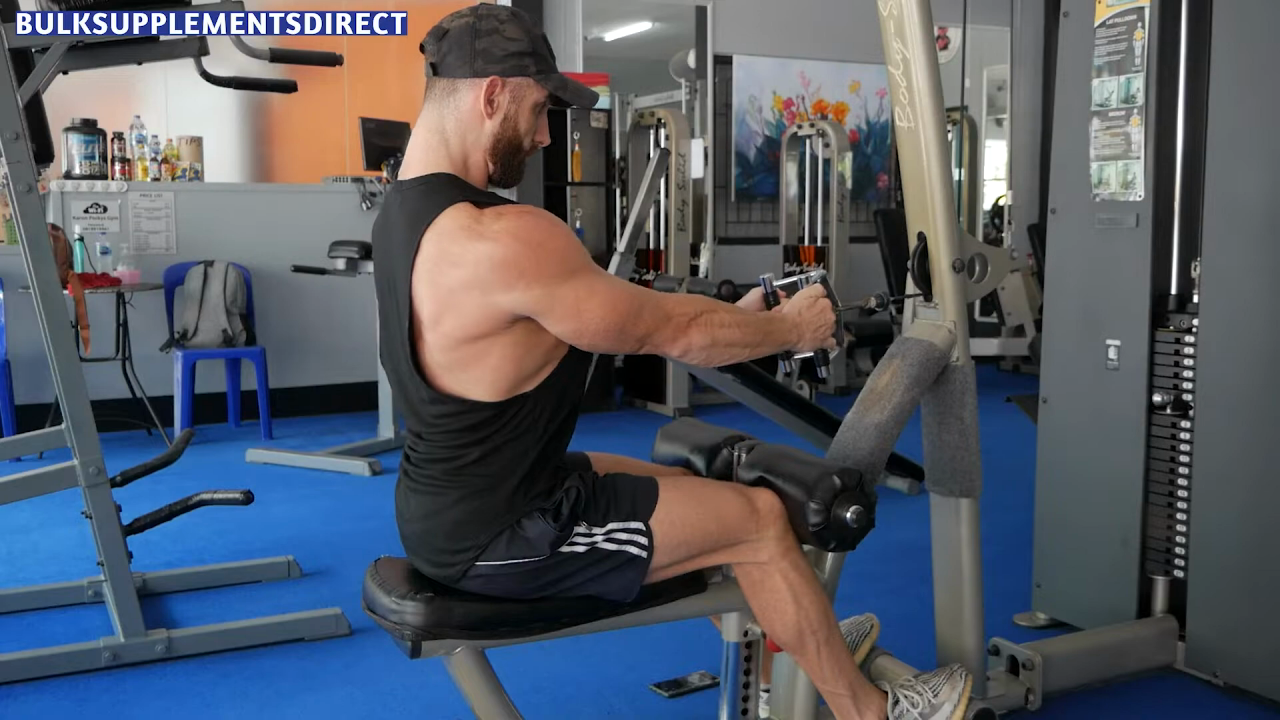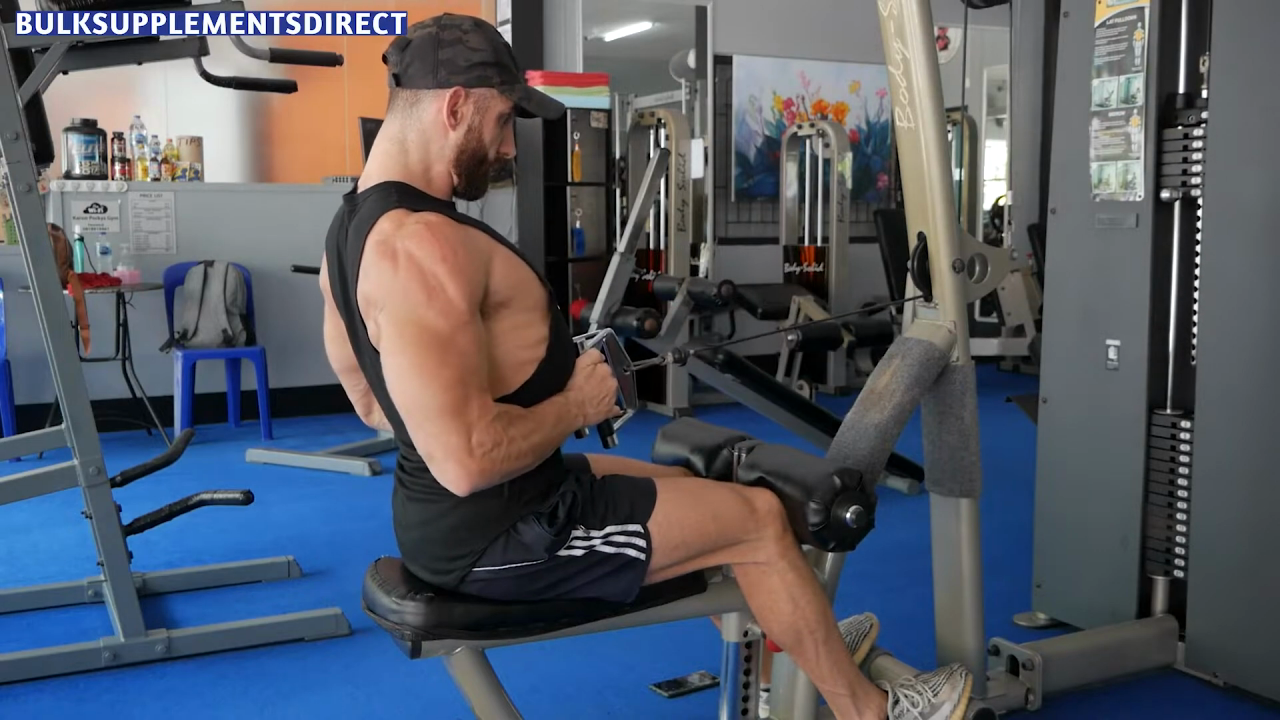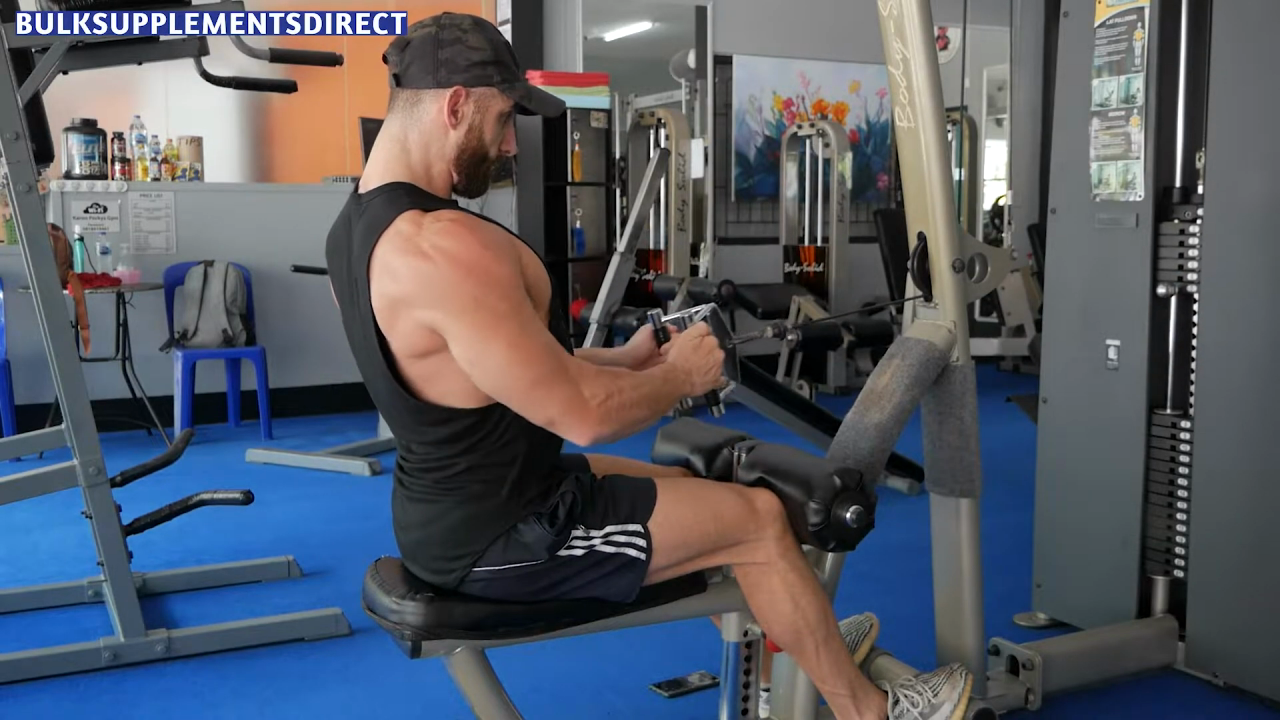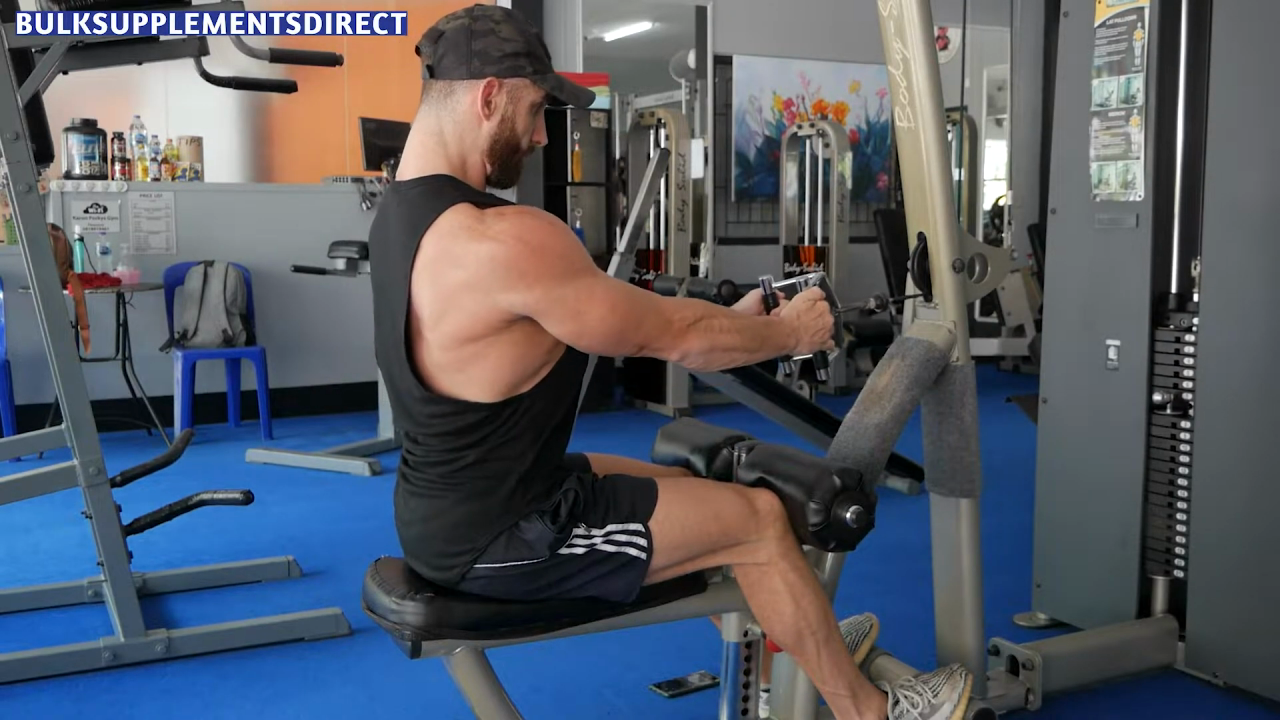
dt=1s
person 1, frame 1
left shoulder: (409, 207)
right shoulder: (496, 239)
right elbow: (674, 330)
left wrist: (740, 316)
right wrist: (792, 328)
left hip: (451, 502)
right hip: (501, 530)
left knee: (695, 491)
right knee: (760, 519)
left ankle: (803, 646)
person 1, frame 2
left shoulder: (356, 226)
right shoulder: (421, 246)
right elbow: (468, 458)
left wrist: (550, 382)
right wrist: (576, 404)
left hip: (443, 515)
right hip: (500, 533)
left knee: (687, 488)
right knee: (758, 518)
left ankle: (804, 647)
person 1, frame 3
left shoulder: (361, 226)
right shoulder: (443, 248)
right elbow: (587, 413)
left wrist: (625, 359)
right wrist: (685, 375)
left hip: (447, 506)
right hip: (500, 533)
left knee: (688, 487)
right knee: (758, 519)
left ankle: (802, 647)
person 1, frame 4
left shoulder: (406, 208)
right shoulder: (499, 241)
right elbow: (672, 335)
left wrist: (740, 318)
right wrist: (789, 333)
left hip: (447, 505)
right hip: (498, 533)
left knee: (686, 487)
right knee: (758, 519)
left ankle: (799, 648)
